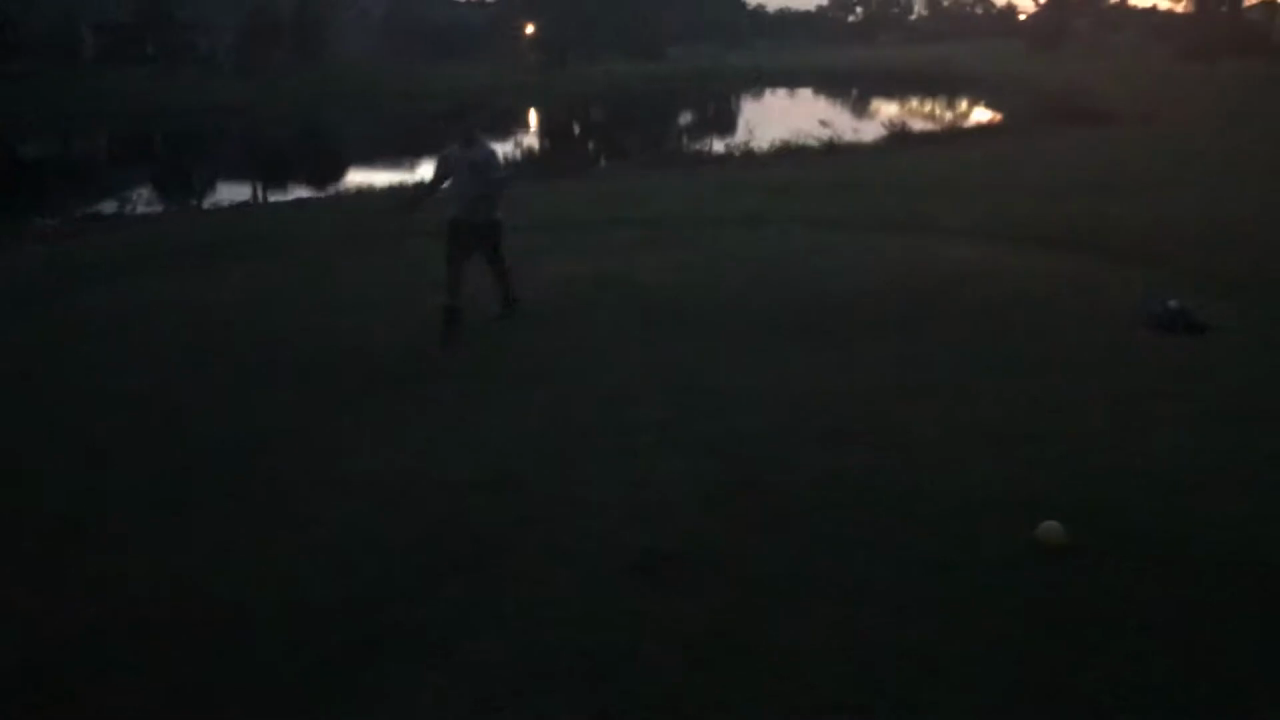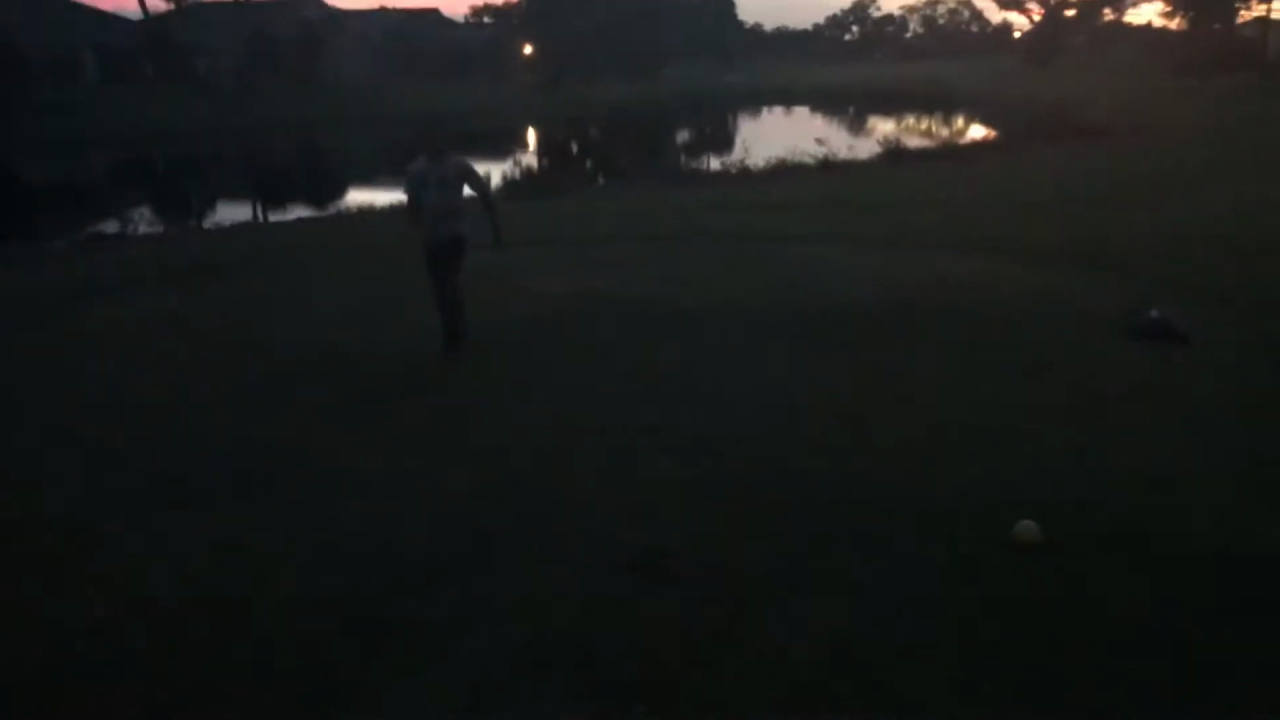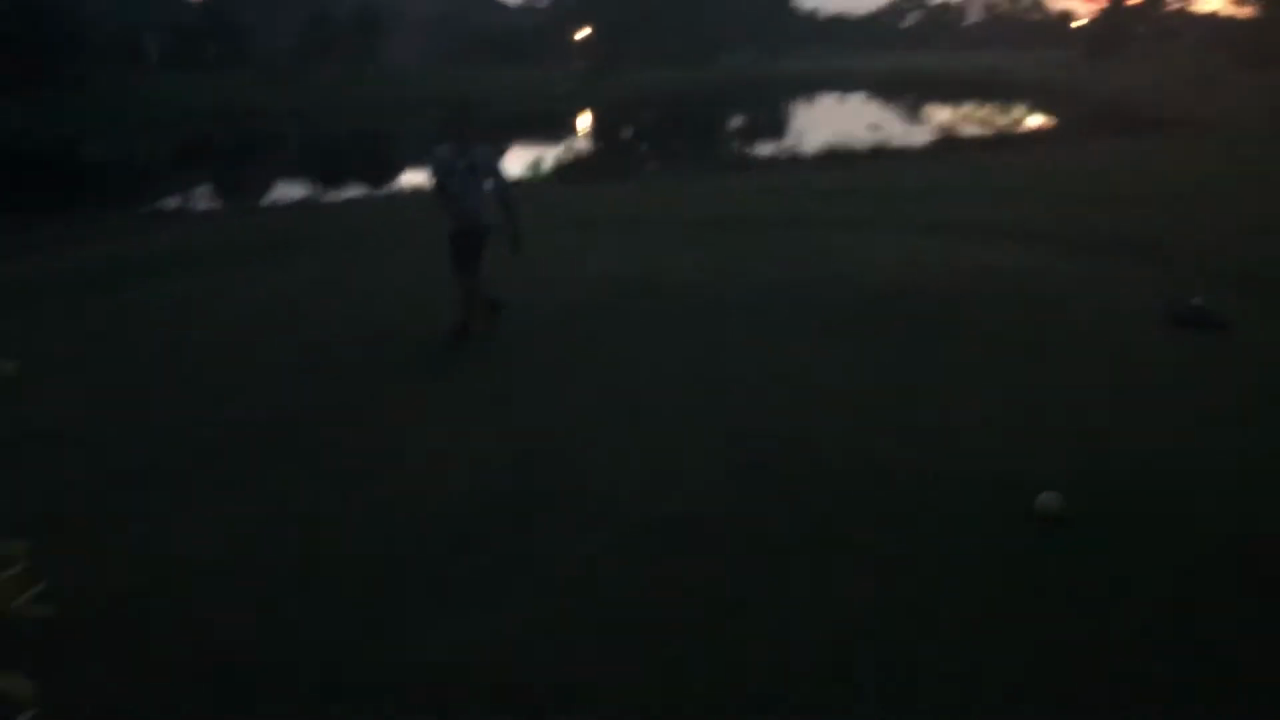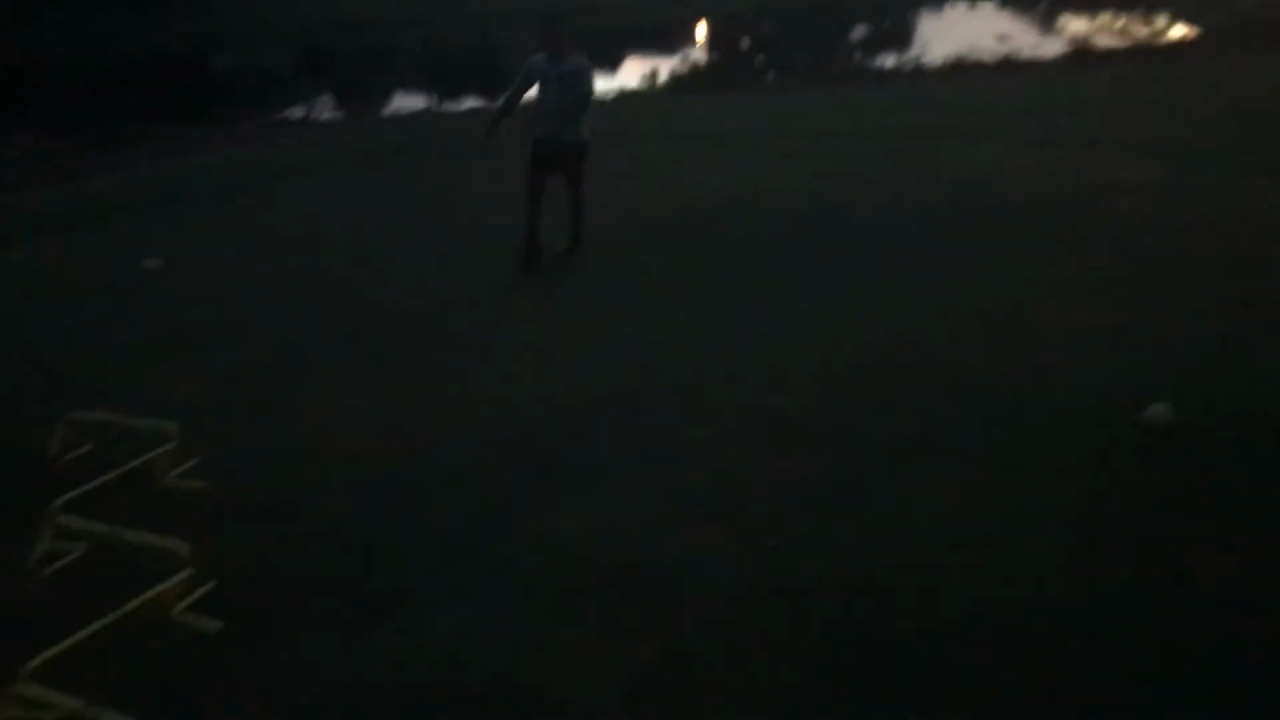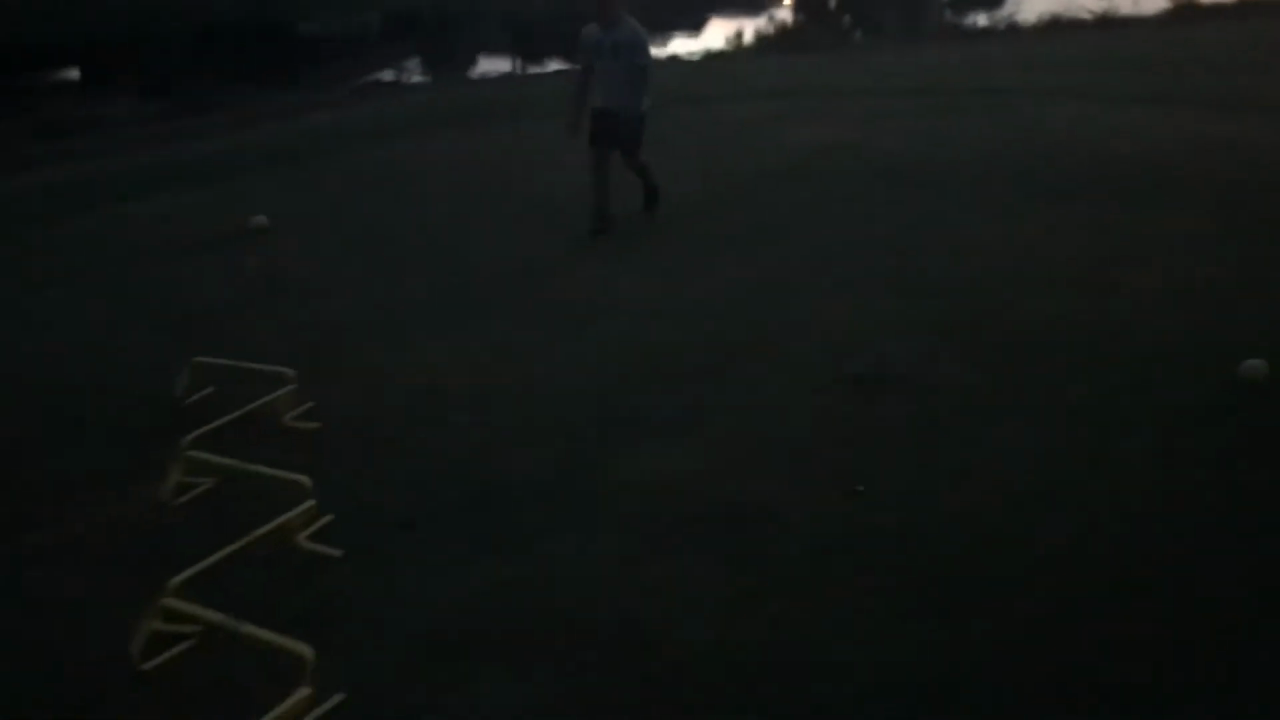
dt=0.3s
person 1, frame 1
left shoulder: (486, 154)
right shoulder: (450, 153)
left elbow: (495, 191)
right elbow: (436, 182)
right wrist: (417, 197)
left hip: (486, 220)
right hip: (459, 219)
left knee: (495, 265)
right knee: (453, 265)
left ankle: (508, 300)
right ankle: (451, 319)
person 1, frame 2
left shoulder: (458, 165)
right shoulder: (416, 168)
left elbow: (483, 193)
right elbow: (413, 203)
left wrist: (496, 228)
right wrist: (420, 230)
left hip: (455, 233)
right hip: (431, 235)
left knee: (449, 282)
right knee: (438, 285)
left ankle: (457, 329)
right ankle: (451, 331)
person 1, frame 3
left shoulder: (484, 155)
right shoulder: (441, 154)
left elbow: (502, 192)
right elbow: (440, 189)
left wrist: (515, 229)
right wrist: (455, 212)
left hip: (477, 224)
right hip: (456, 224)
left knee: (469, 273)
right knee: (463, 273)
left ankle: (464, 325)
right ankle: (490, 305)
person 1, frame 4
left shoulder: (581, 66)
right shoulder: (537, 63)
left elbow: (582, 105)
right elbow: (516, 94)
left wrist: (548, 117)
right wrist: (496, 122)
left hip: (574, 138)
right hip: (544, 136)
left knee: (575, 188)
right knee: (534, 186)
left ankle: (576, 236)
right ankle: (532, 243)
person 1, frame 5
left shoulder: (634, 32)
right shoulder: (590, 34)
left elbow: (642, 76)
right elbow: (585, 73)
left wrist: (634, 111)
right wrist: (577, 112)
left hip: (629, 107)
right hip: (601, 106)
left knee: (631, 159)
right knee: (599, 160)
left ankle: (650, 187)
right ankle: (601, 215)
